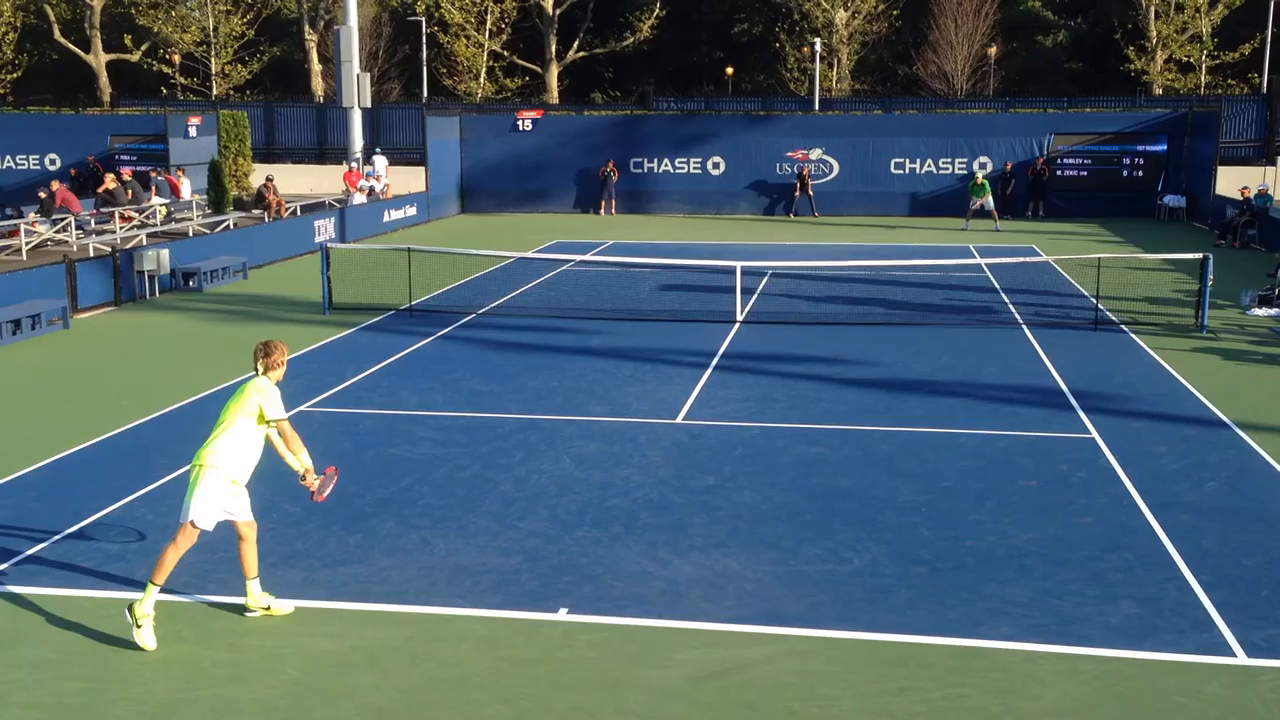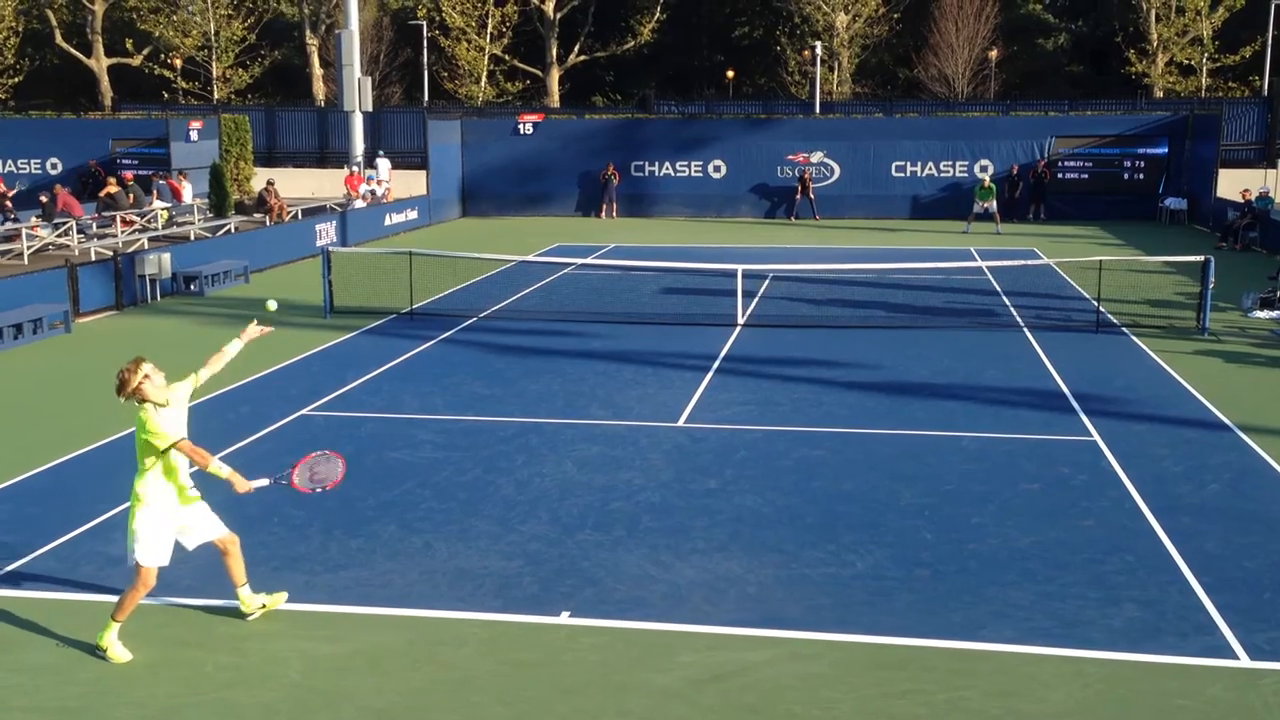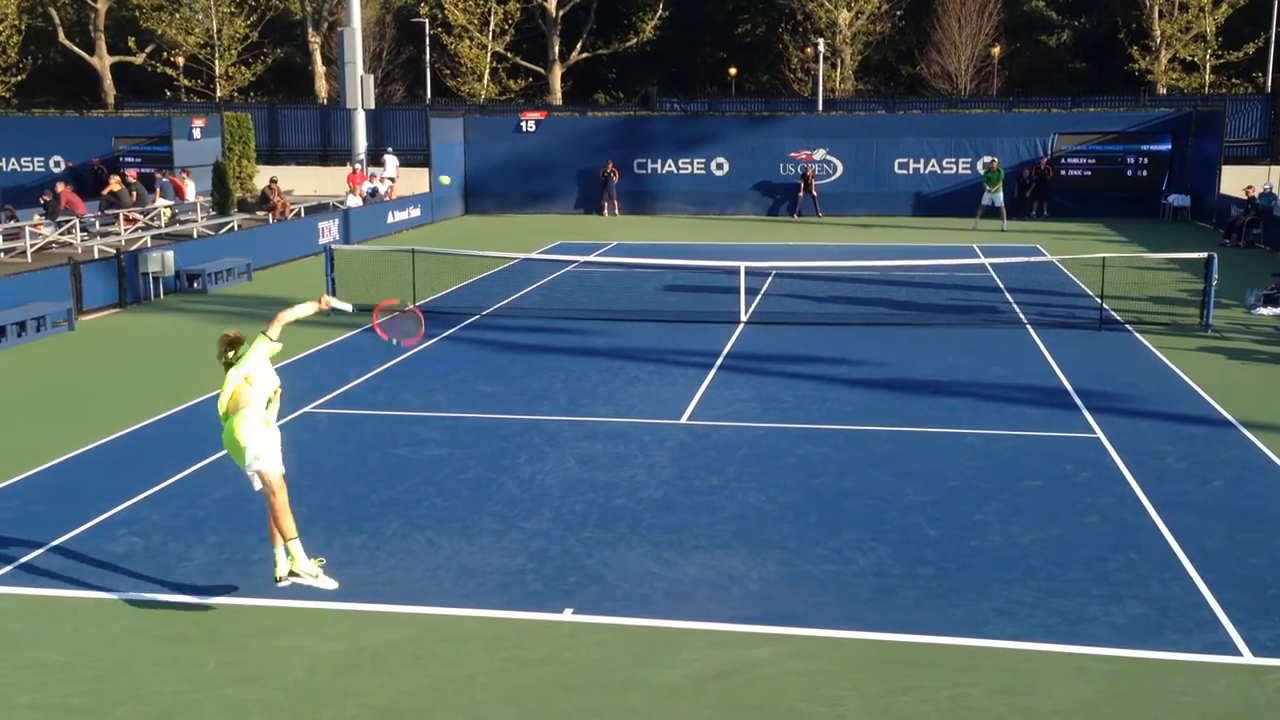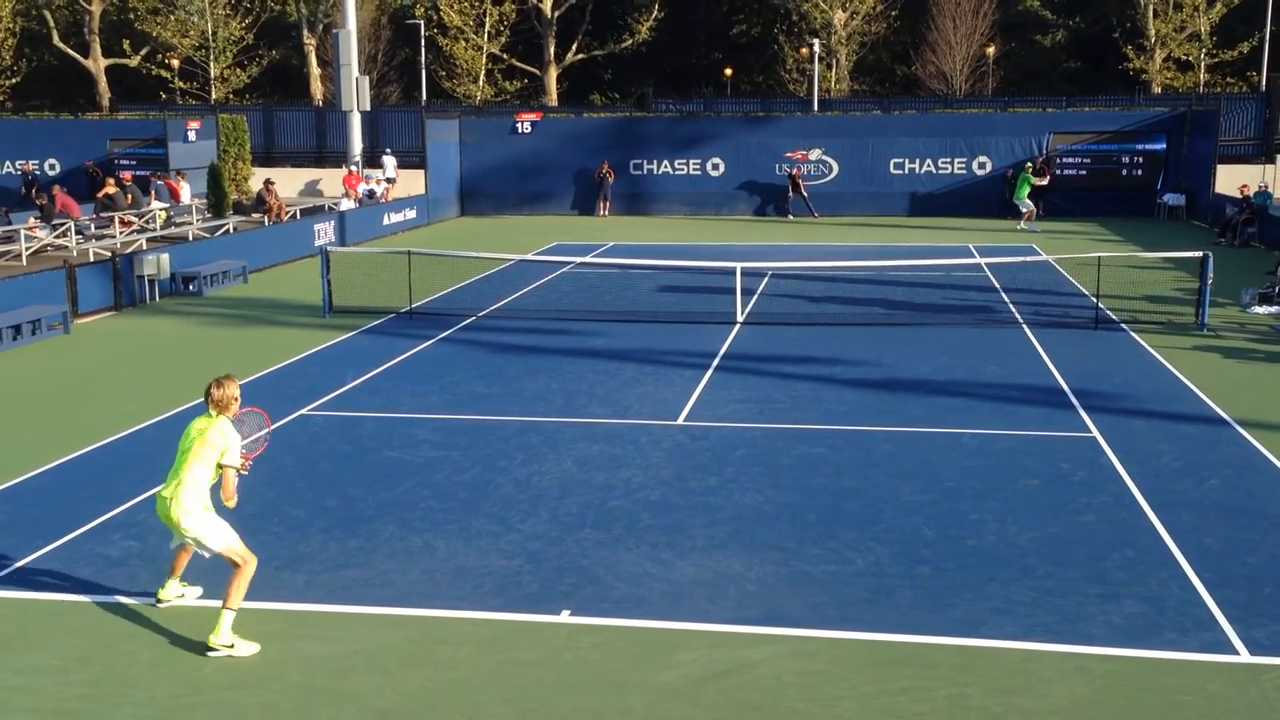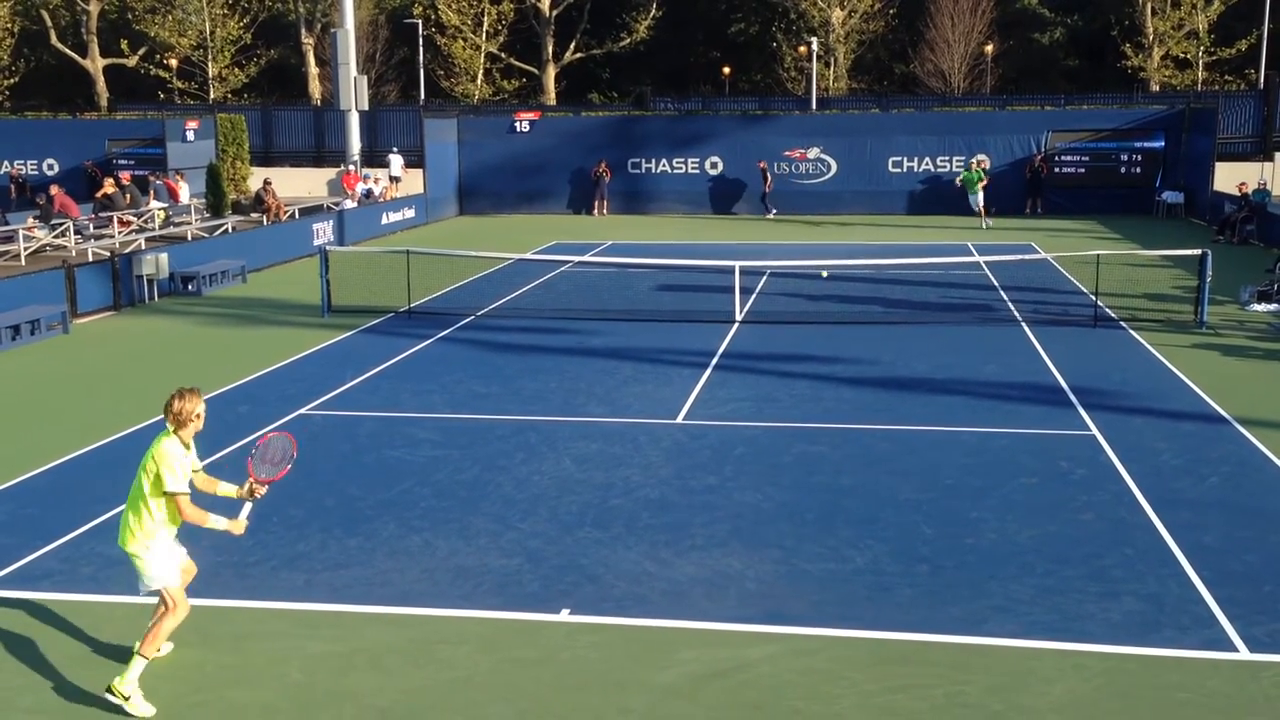
dt=1s
person 1, frame 1
left shoulder: (255, 389)
right shoulder: (265, 389)
left elbow: (276, 439)
right elbow: (288, 434)
left wrist: (301, 470)
right wrist: (308, 465)
left hip: (231, 475)
right hip: (215, 471)
left knee: (248, 529)
right knee: (186, 536)
left ankle: (255, 598)
right ankle: (143, 607)
person 1, frame 2
left shoulder: (174, 394)
right shoulder: (151, 420)
left elbow: (210, 368)
right elbow: (193, 453)
left wrist: (242, 338)
right wrist: (230, 475)
left hip: (183, 497)
right hip: (154, 507)
left knee: (230, 543)
right knee: (145, 580)
left ankle: (249, 601)
right ankle: (108, 637)
person 1, frame 3
right shoulder: (255, 353)
right elbow: (279, 319)
right wrist: (314, 305)
left hip: (234, 437)
right hip: (249, 429)
left knee: (275, 496)
right knee: (277, 493)
left ankle: (282, 566)
right ankle: (300, 565)
person 1, frame 4
left shoulder: (197, 423)
right shoulder: (230, 436)
right elbow: (228, 492)
left wrist: (231, 466)
right wrist: (231, 500)
left hip: (165, 503)
right hip: (190, 510)
left knee: (190, 542)
right knee: (247, 562)
left ankle: (170, 590)
right ankle: (222, 636)
person 1, frame 5
left shoulder: (179, 444)
right shoulder: (170, 453)
left elbow: (200, 481)
right elbow: (187, 511)
left wrist: (240, 491)
right wrist: (228, 525)
left hip: (154, 533)
right hip: (145, 538)
left knee: (187, 572)
right knee: (178, 608)
left ankle: (148, 640)
right ankle: (125, 685)
